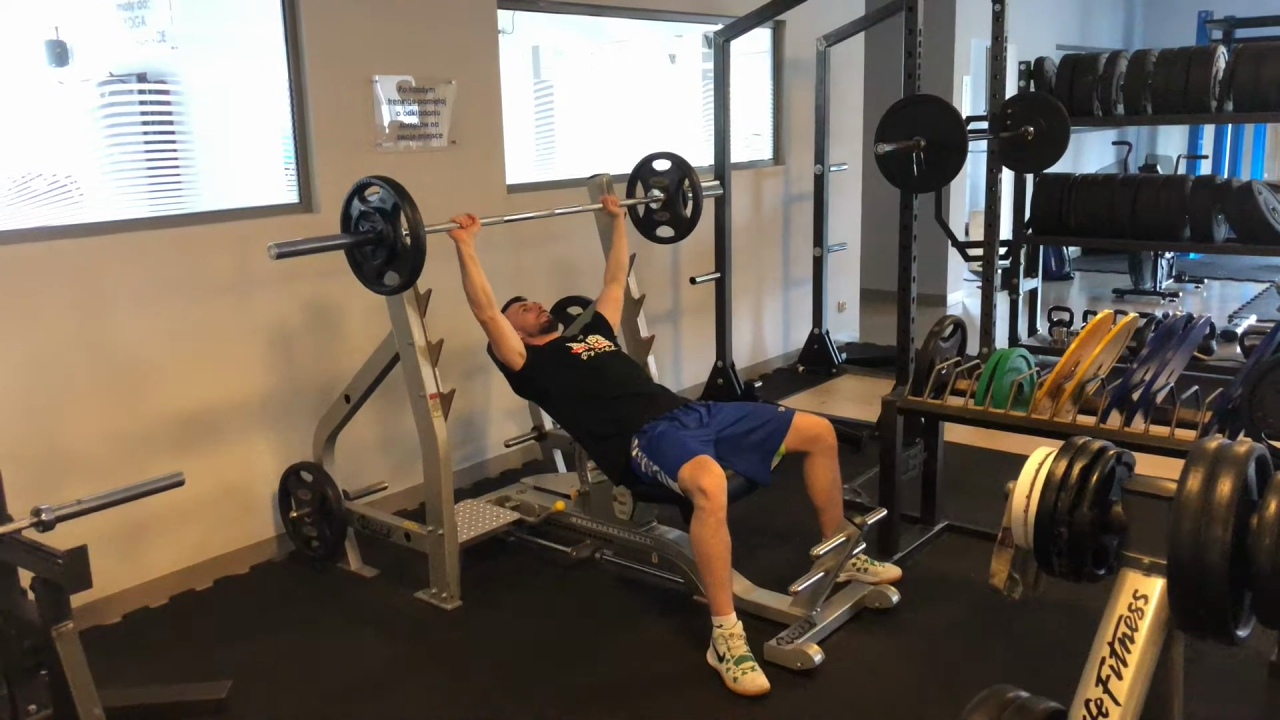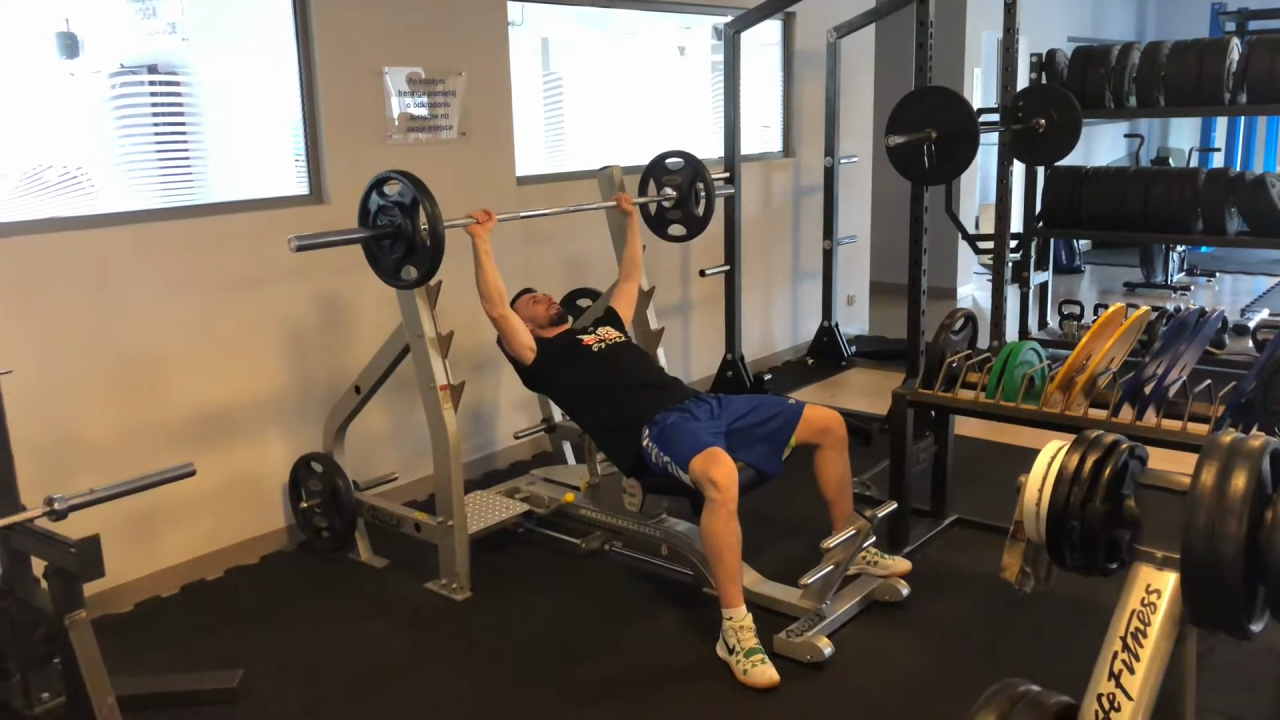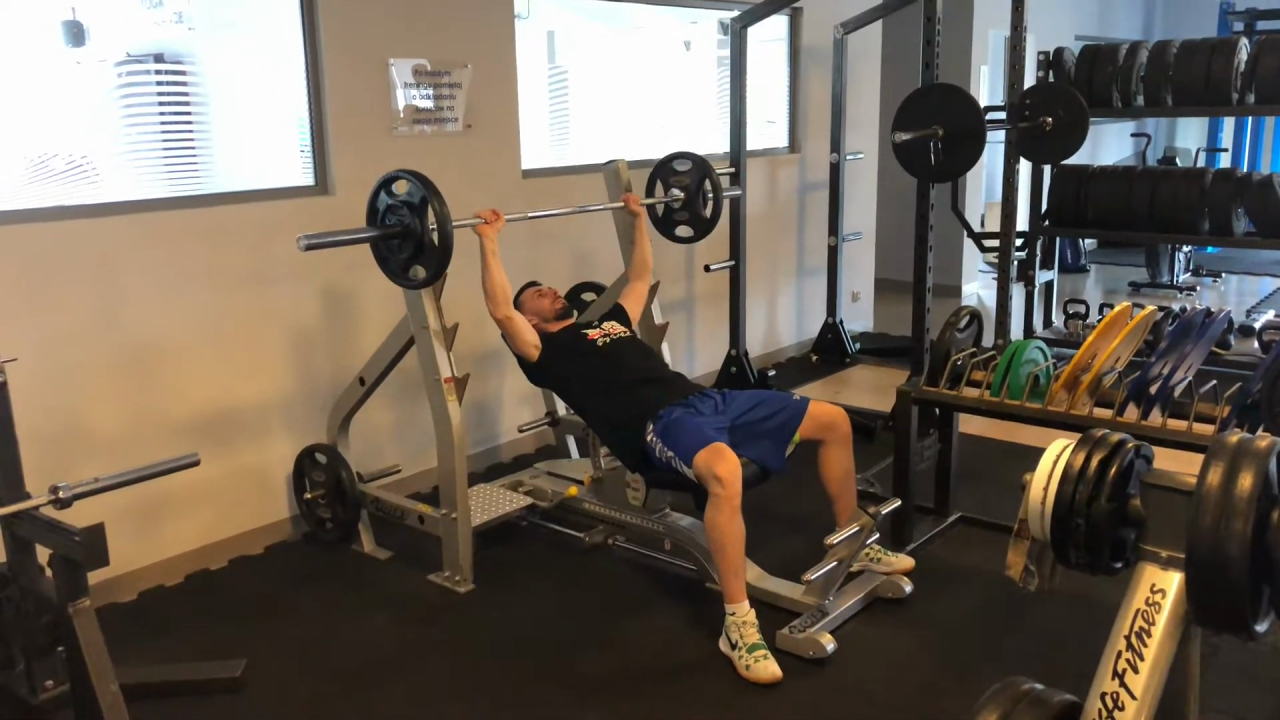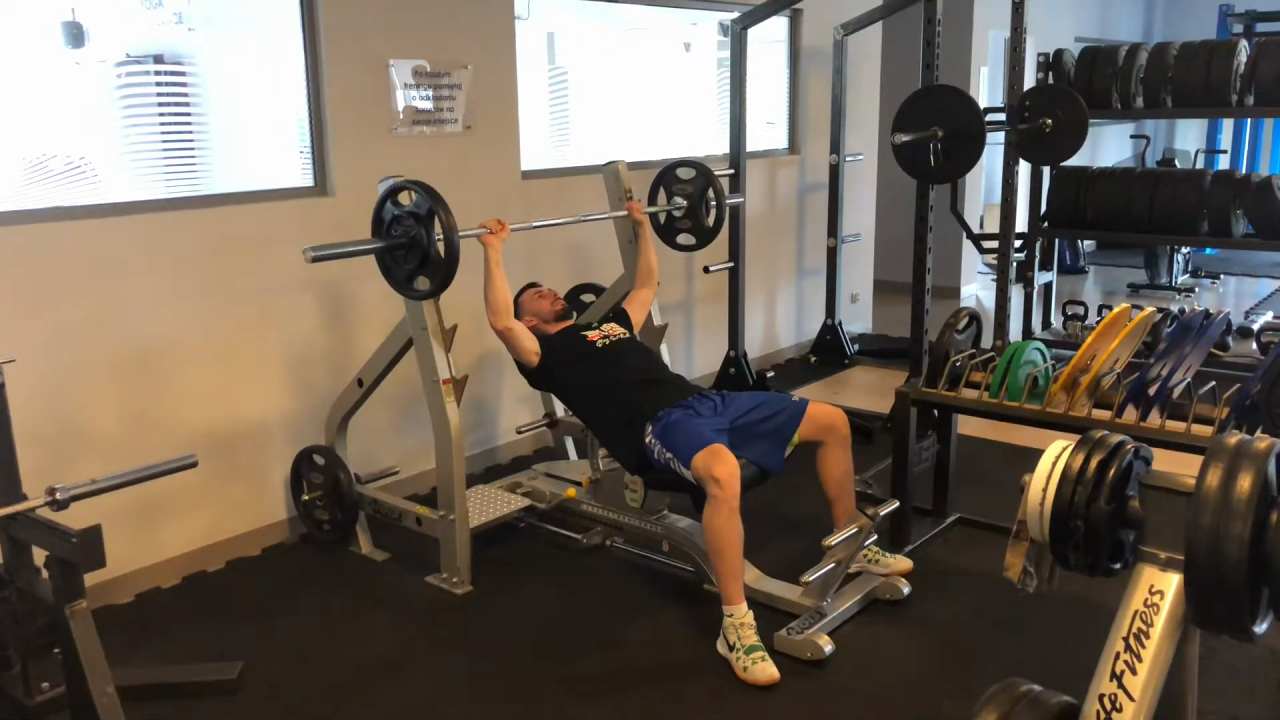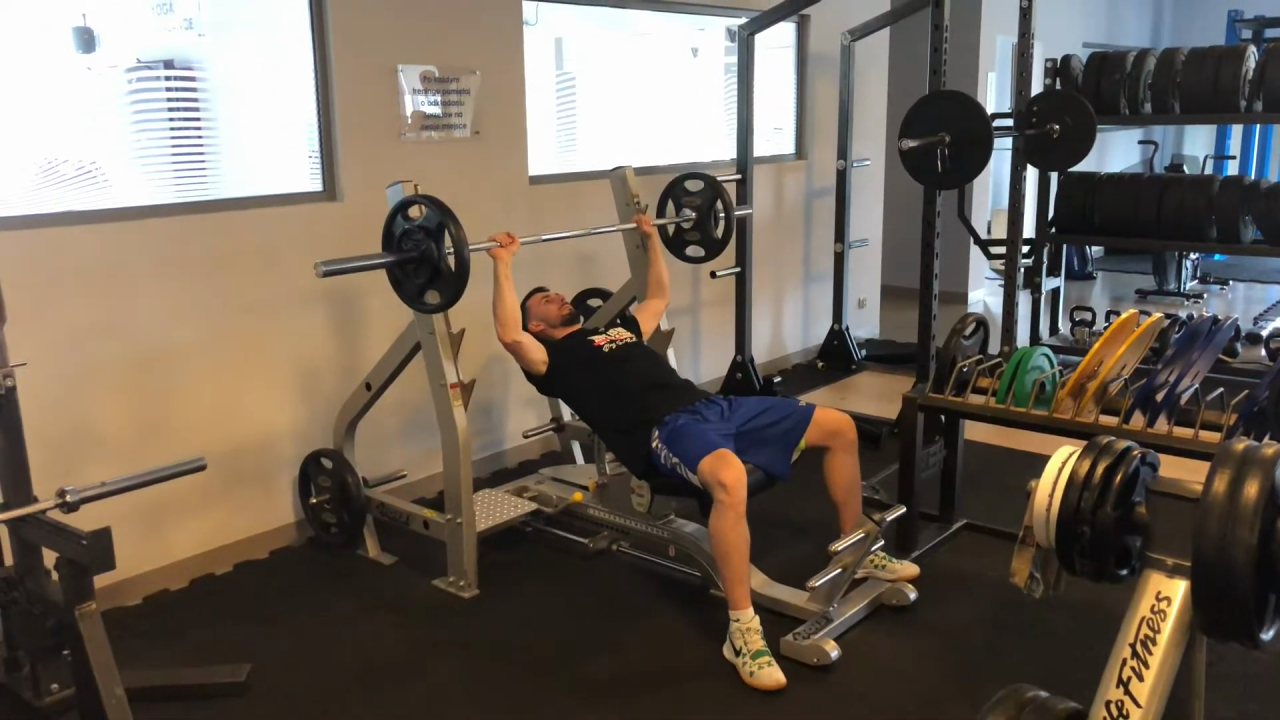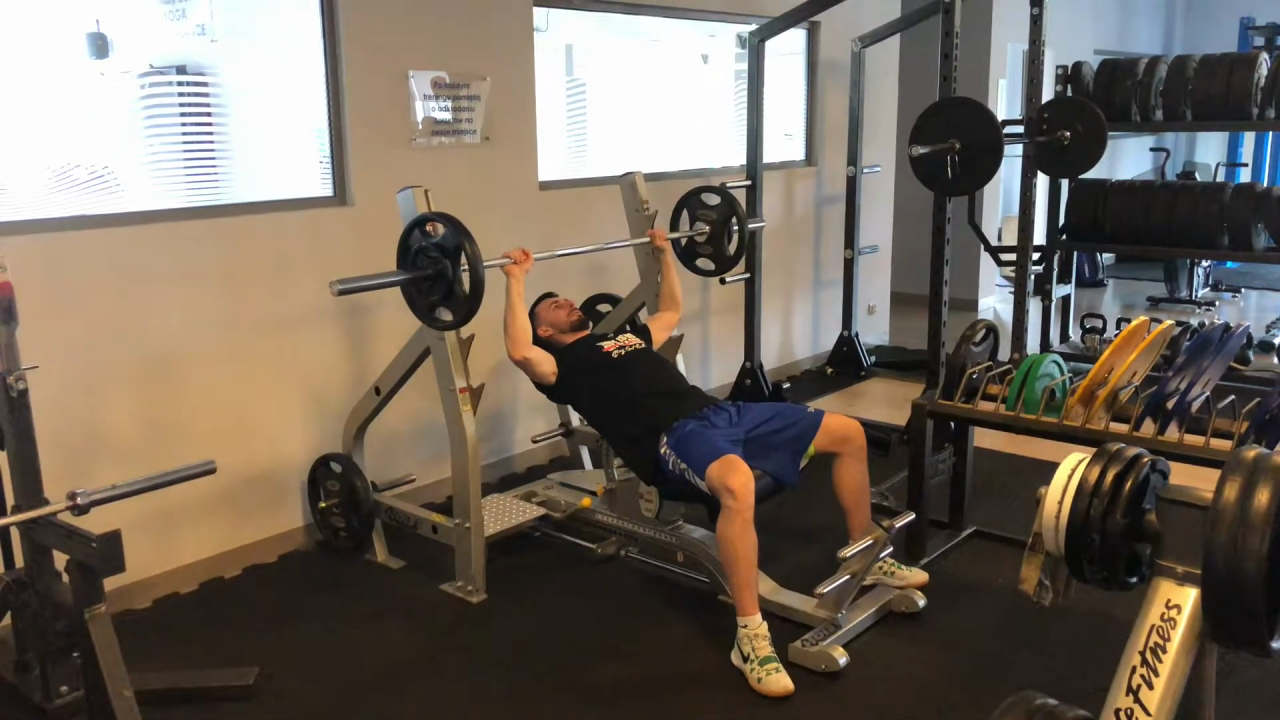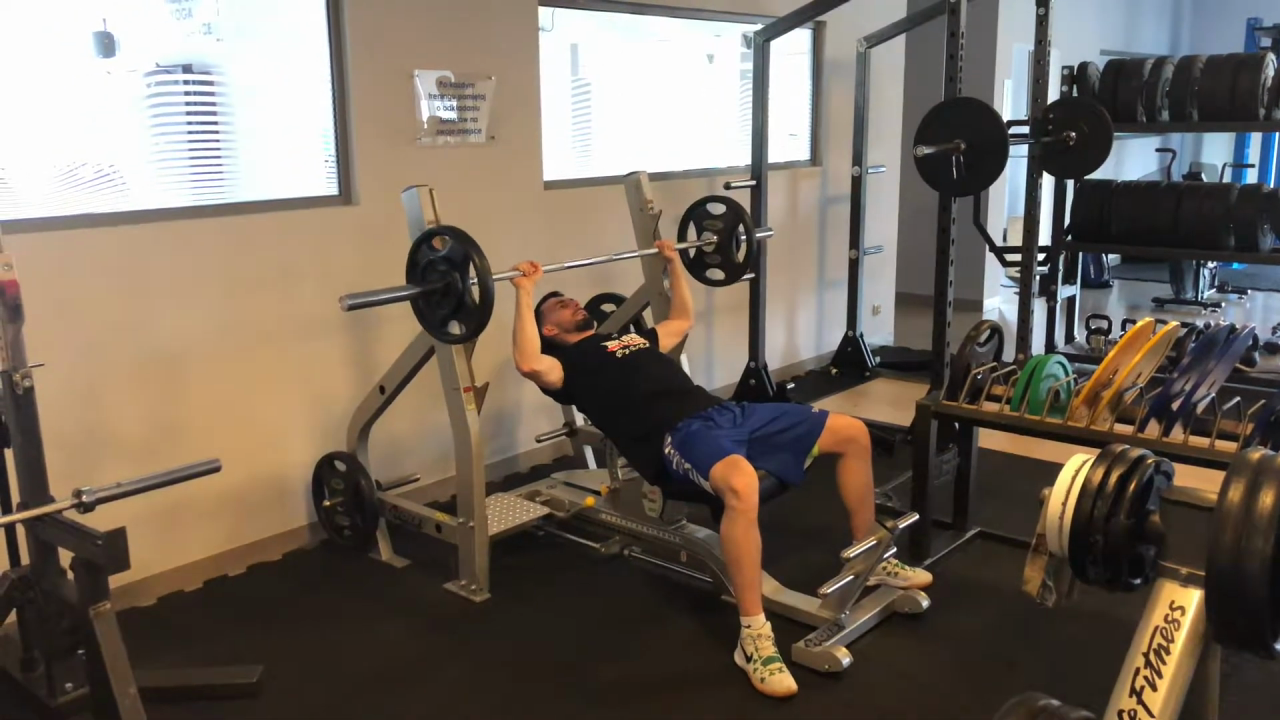
dt=0.7s
person 1, frame 1
left shoulder: (592, 334)
right shoulder: (531, 364)
left elbow: (615, 281)
right elbow: (486, 314)
left wrist: (618, 222)
right wrist: (465, 247)
left hip: (691, 412)
right hip: (644, 437)
left knee: (820, 433)
right knee: (710, 486)
left ankle: (841, 558)
right ankle: (726, 637)
person 1, frame 2
left shoulder: (602, 327)
right shoulder: (540, 356)
left elbow: (630, 278)
right elbow: (497, 310)
left wrist: (632, 218)
right wrist: (481, 241)
left hip: (701, 404)
right hip: (655, 428)
left knee: (829, 425)
right knee: (721, 478)
right ankle: (735, 629)
person 1, frame 3
left shoulder: (609, 321)
right shoulder: (545, 350)
left elbow: (641, 278)
right elbow: (501, 311)
left wrist: (639, 219)
right wrist: (489, 241)
left hip: (704, 400)
right hip: (658, 424)
left knee: (834, 421)
right knee: (725, 473)
right ankle: (739, 624)
person 1, frame 4
left shoulder: (609, 323)
right shoulder: (545, 352)
left elbow: (646, 285)
right elbow: (500, 321)
left wrist: (642, 227)
right wrist: (493, 251)
left hip: (703, 401)
right hip: (658, 424)
left knee: (833, 422)
right knee: (723, 474)
right ankle: (736, 627)
person 1, frame 5
left shoulder: (617, 329)
right shoulder: (553, 357)
left elbow: (658, 298)
right elbow: (509, 335)
left wrist: (651, 240)
right wrist: (503, 264)
left hip: (711, 406)
right hip: (665, 430)
left knee: (840, 428)
right knee: (729, 480)
right ankle: (742, 632)
person 1, frame 6
left shoulder: (627, 336)
right shoulder: (563, 362)
left elbow: (671, 310)
right elbow: (520, 351)
left wrist: (665, 253)
right wrist: (516, 280)
left hip: (720, 412)
right hip: (673, 435)
left knee: (848, 434)
right knee: (737, 485)
right ankle: (751, 639)
person 1, frame 7
left shoulder: (631, 337)
right shoulder: (569, 362)
left elbow: (683, 319)
right elbow: (530, 364)
left wrist: (673, 262)
right wrist: (524, 292)
left hip: (724, 412)
right hip: (677, 435)
left knee: (853, 434)
right knee: (740, 485)
right ankle: (754, 639)
